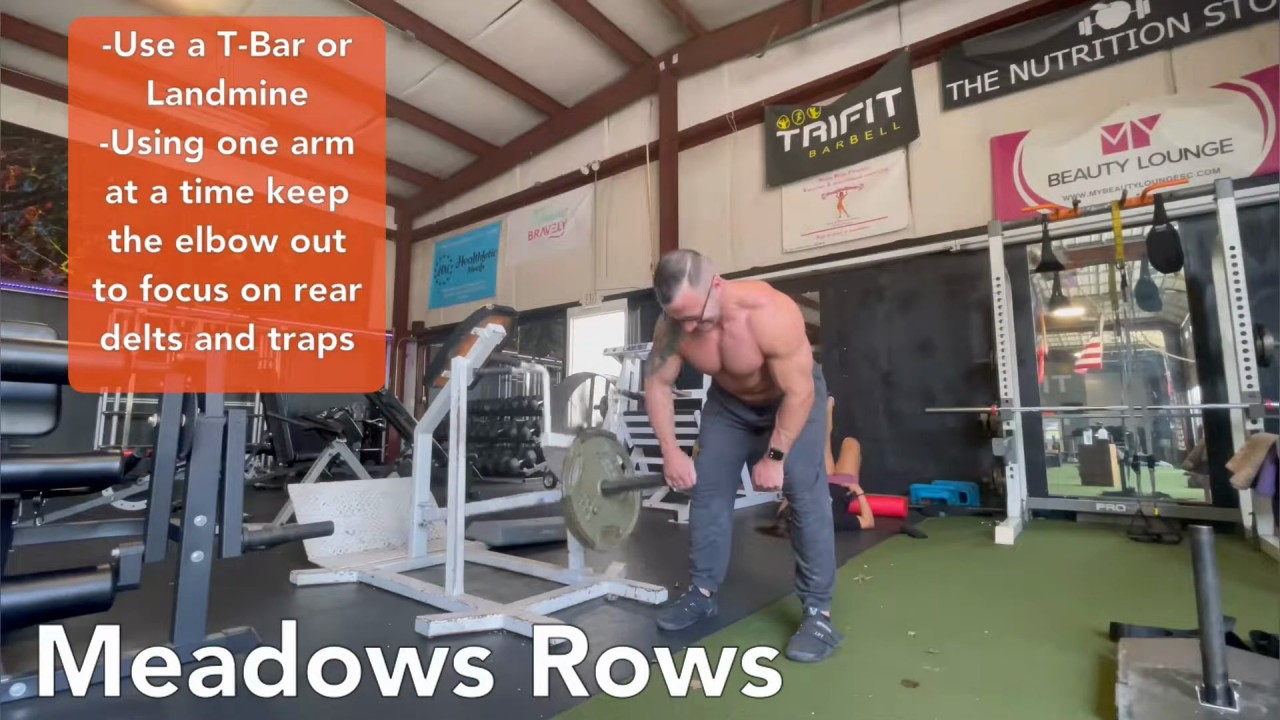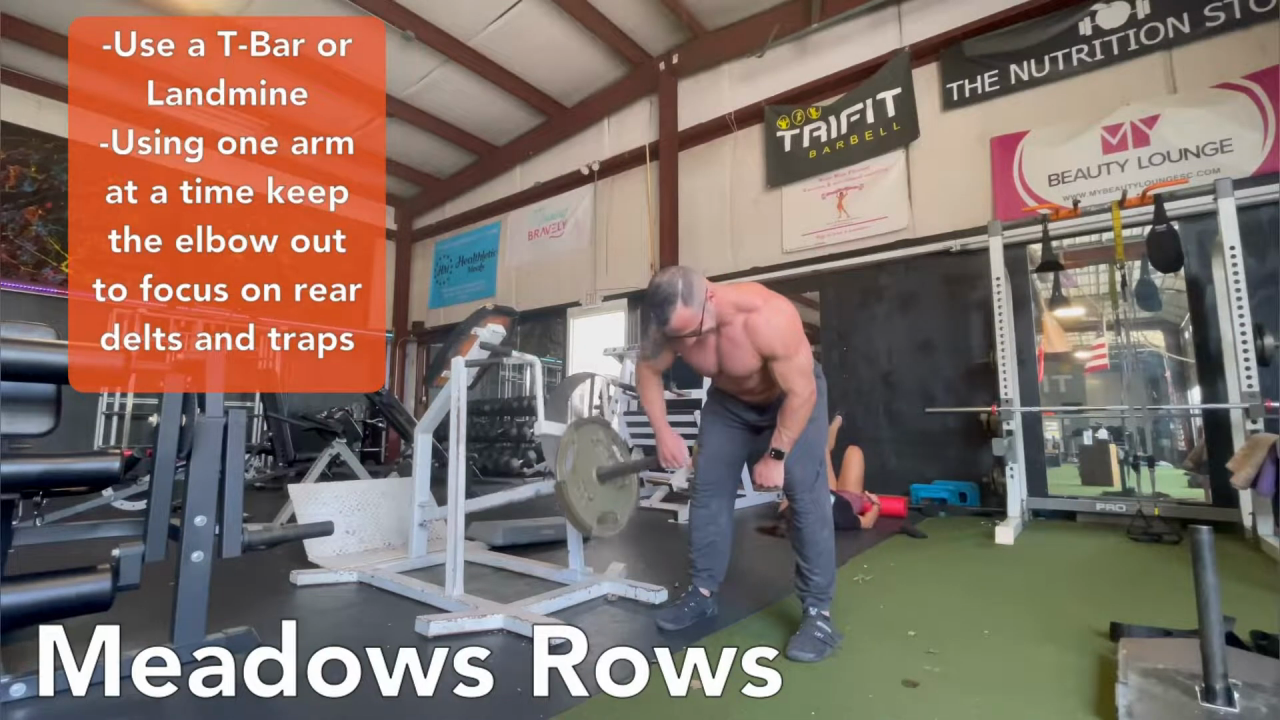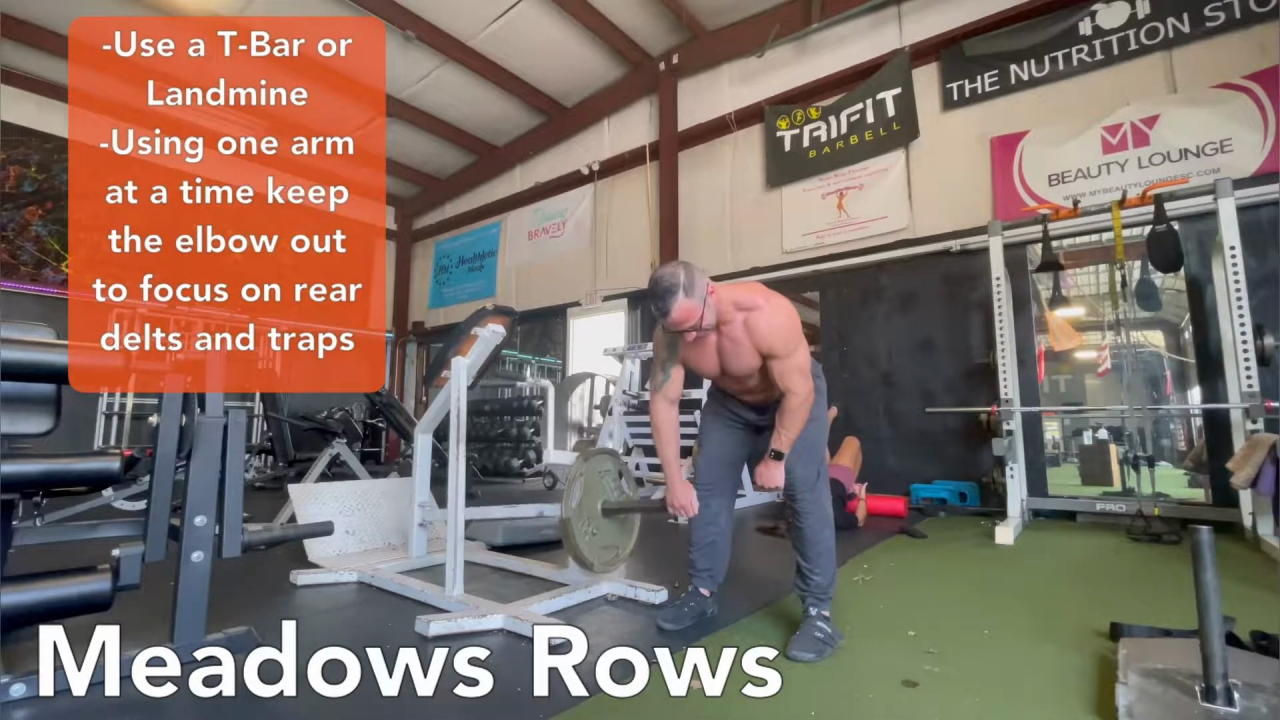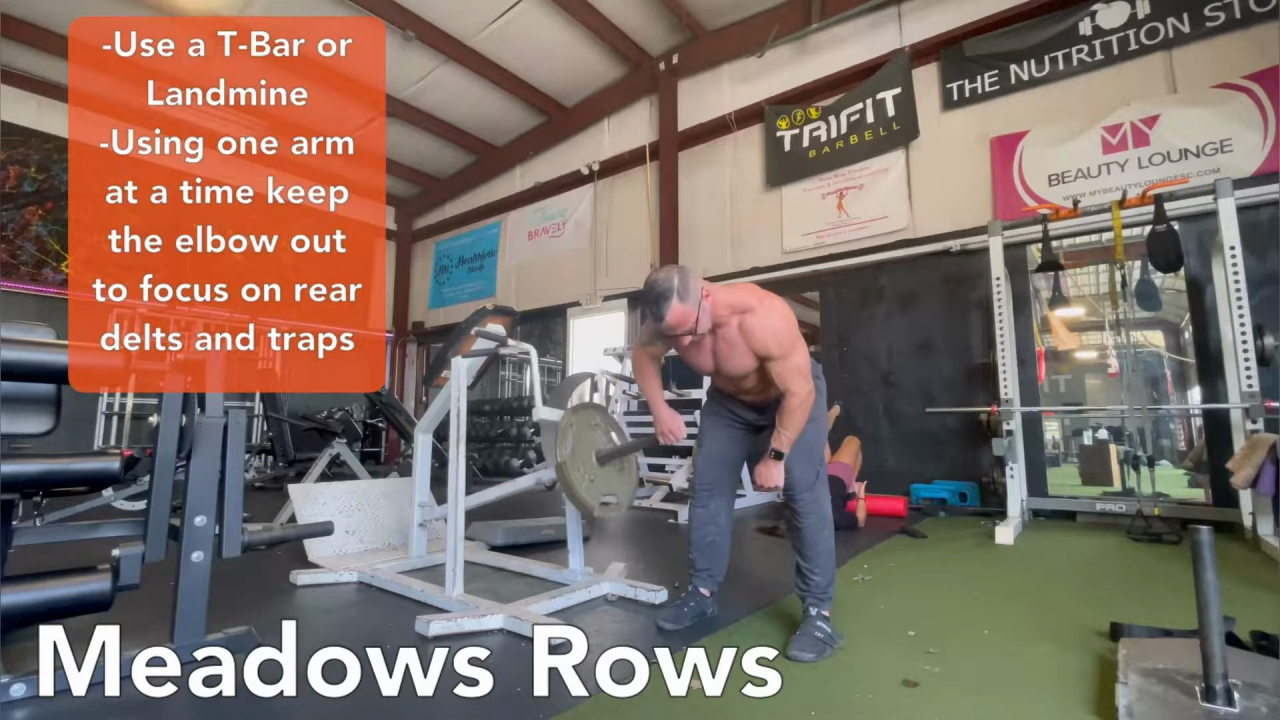
dt=0.7s
person 1, frame 1
left shoulder: (771, 314)
right shoulder: (675, 324)
left elbow: (799, 392)
right elbow: (656, 384)
left wrist: (775, 455)
right wrist: (671, 452)
left hip: (793, 398)
right hip: (729, 402)
left knee: (805, 492)
right knee: (707, 488)
left ankle: (818, 612)
right ankle: (702, 592)
person 1, frame 2
left shoulder: (768, 316)
right shoulder: (673, 323)
left elbow: (801, 392)
right elbow: (647, 369)
left wrist: (776, 456)
right wrist: (662, 433)
left hip: (795, 396)
right hip: (729, 400)
left knee: (805, 493)
right knee: (708, 489)
left ankle: (818, 612)
right ankle: (703, 592)
person 1, frame 3
left shoulder: (767, 315)
right shoulder: (671, 334)
left elbow: (798, 393)
right elbow: (663, 400)
left wrist: (775, 457)
right wrist: (674, 479)
left hip: (794, 396)
right hip: (728, 401)
left knee: (805, 493)
right knee: (707, 488)
left ankle: (818, 612)
right ankle: (702, 592)
person 1, frame 4
left shoulder: (764, 317)
right shoulder: (671, 319)
left elbow: (799, 392)
right elbow: (642, 354)
left wrist: (776, 456)
right wrist: (659, 409)
left hip: (794, 396)
right hip: (728, 400)
left knee: (804, 493)
right knee: (707, 489)
left ankle: (818, 612)
right ankle: (702, 592)
